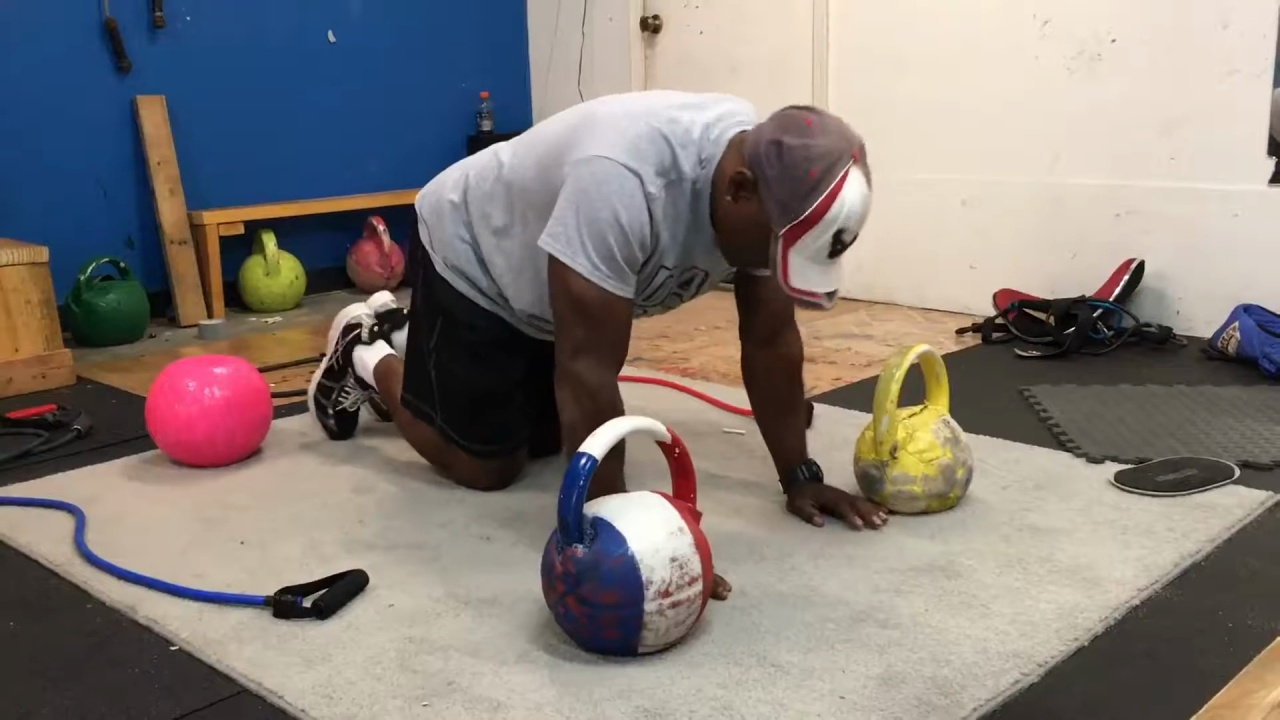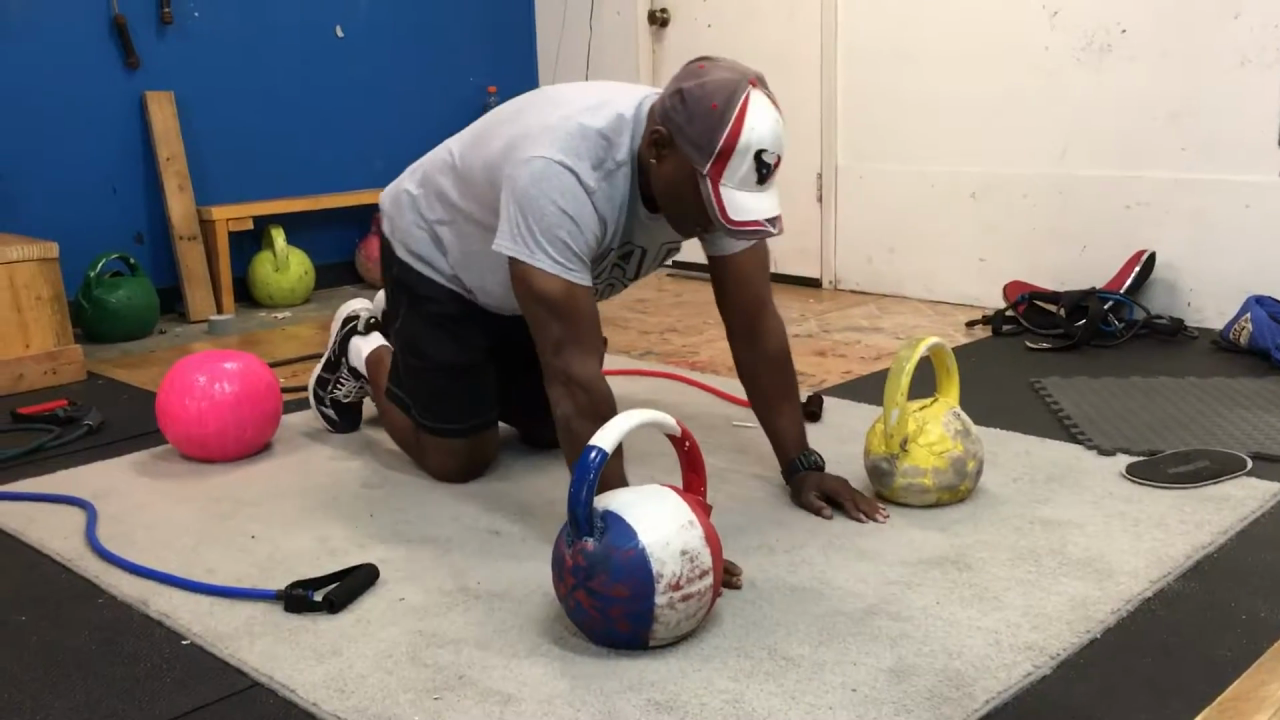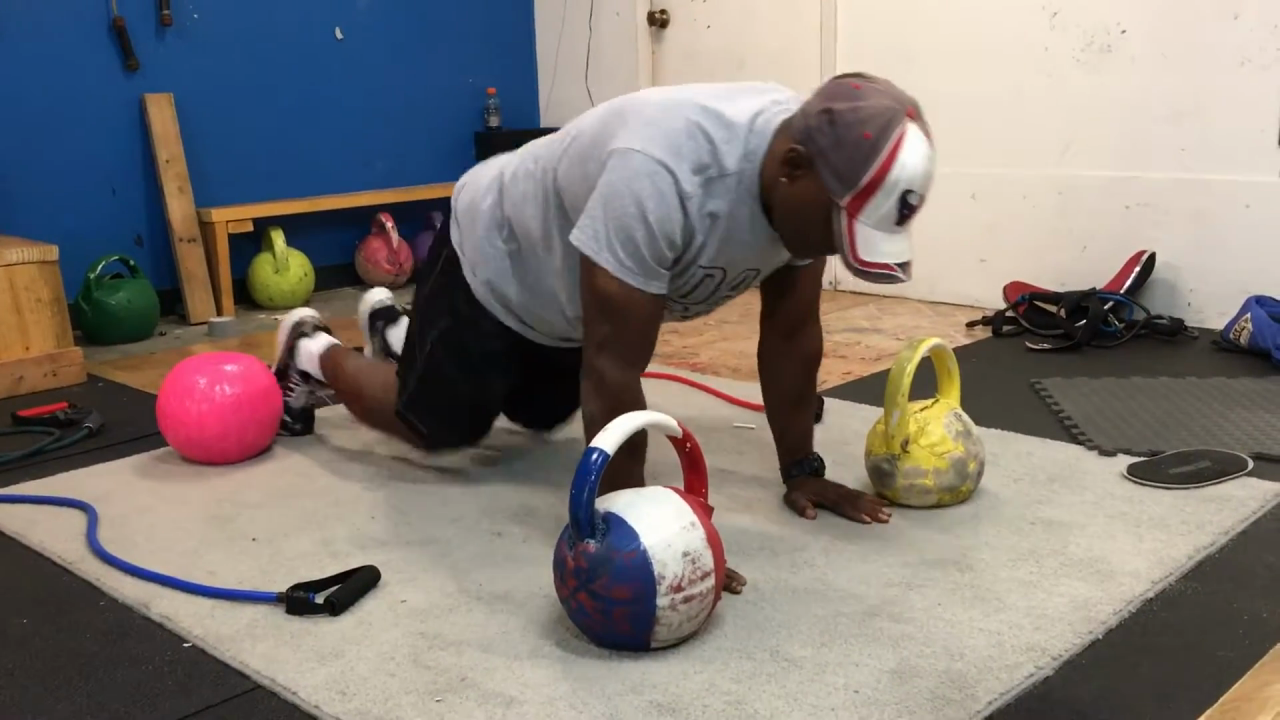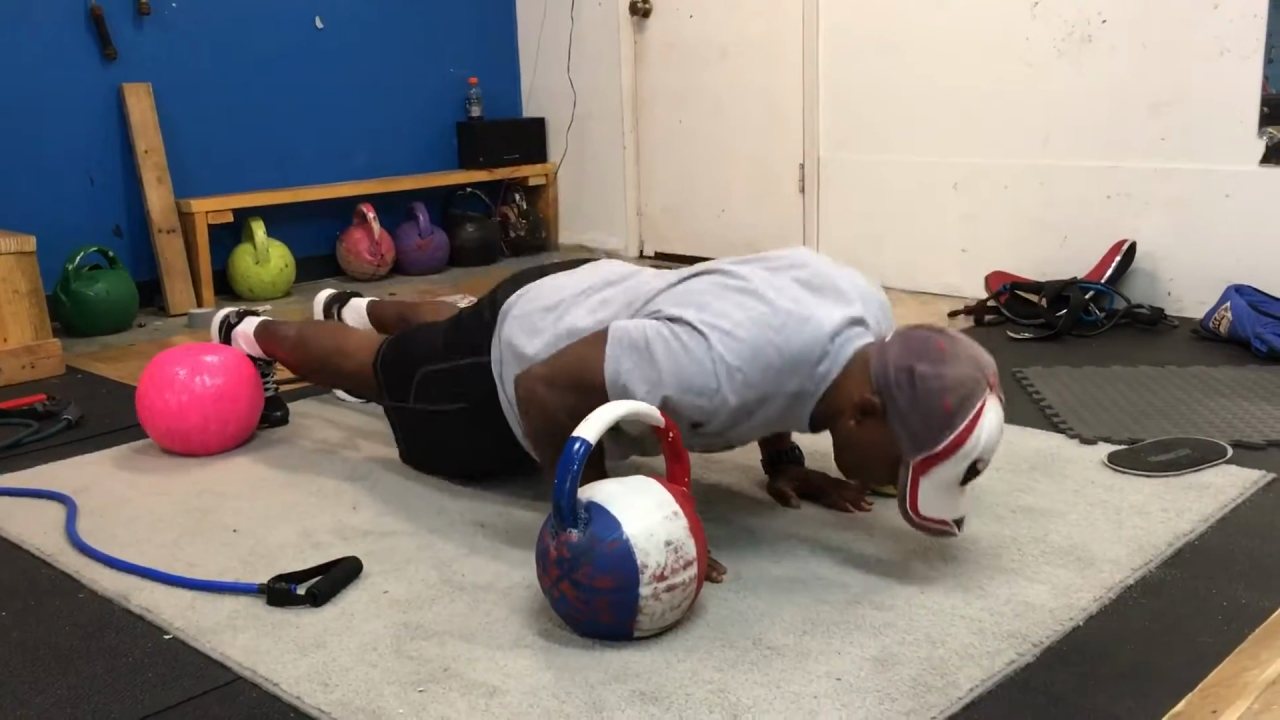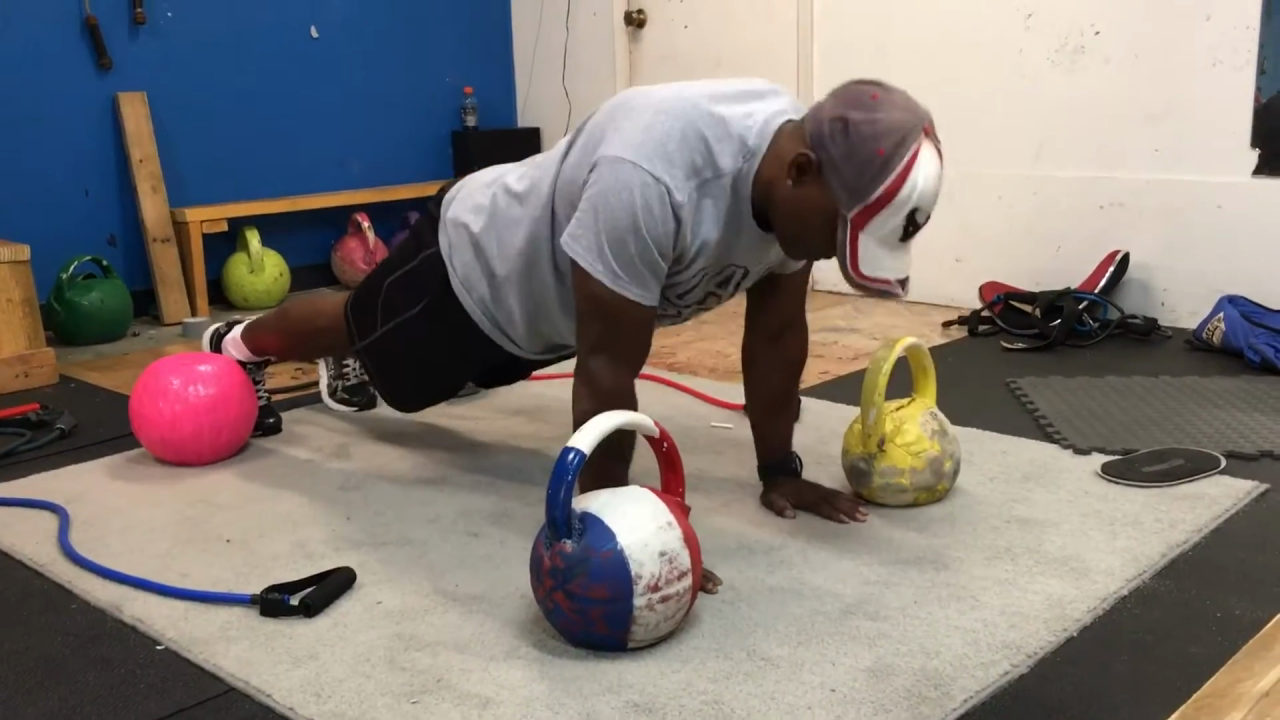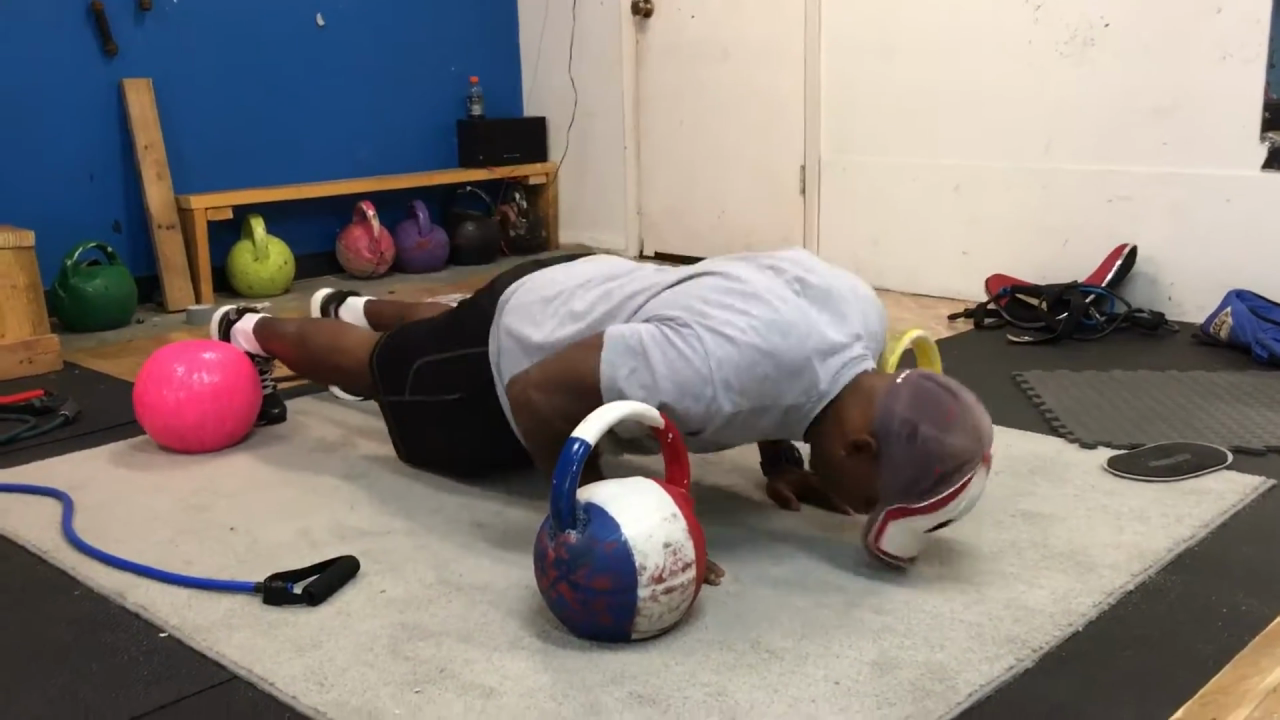
dt=0.7s
person 1, frame 1
left shoulder: (773, 181)
right shoulder: (623, 180)
left elbow: (770, 341)
right elbow: (588, 373)
left wrist: (801, 478)
left hip: (543, 283)
right hip: (471, 253)
left knee: (546, 440)
right knee: (486, 466)
left ankle: (399, 333)
right ankle: (366, 357)
person 1, frame 2
left shoulder: (715, 160)
right shoulder: (561, 172)
left elbow: (755, 325)
right elbow: (573, 370)
left wrist: (802, 466)
left hip: (519, 277)
right hip: (434, 250)
left knee: (548, 431)
right knee: (458, 458)
right ankle: (363, 350)
person 1, frame 3
left shoulder: (813, 177)
right shoulder: (664, 173)
left elbow: (792, 336)
right elbow: (614, 371)
left wrist: (802, 470)
left hip: (567, 287)
right hip: (496, 257)
left knee: (539, 416)
right knee: (432, 426)
left ankle: (396, 325)
right ankle: (312, 350)
person 1, frame 4
left shoulder: (867, 321)
right shoulder: (720, 363)
right elbow: (541, 391)
left wrist: (781, 458)
left hip: (591, 301)
right hip: (521, 364)
left knee: (451, 325)
right knee: (386, 370)
left ankle: (355, 307)
right ankle: (251, 333)
person 1, frame 5
left shoulder: (796, 174)
right shoulder: (652, 175)
left elbow: (778, 330)
right elbow: (606, 373)
left wrist: (779, 472)
left hip: (544, 282)
right hip: (475, 260)
right knee: (359, 326)
left ankle: (345, 373)
right ankle: (239, 345)
person 1, frame 6
left shoulder: (860, 320)
right shoulder: (722, 370)
right elbow: (535, 396)
left wrist: (779, 457)
left hip: (590, 292)
right hip: (518, 356)
left knee: (445, 327)
right knee: (382, 368)
left ankle: (352, 306)
right ankle: (249, 332)
